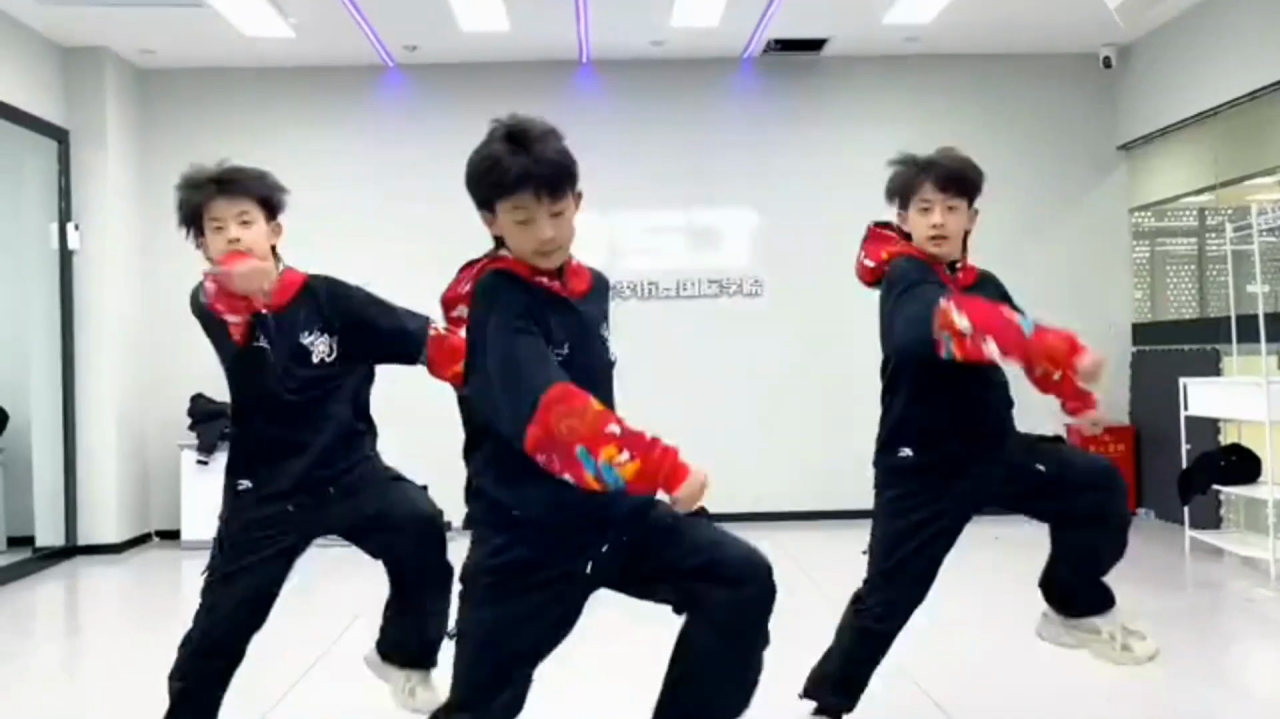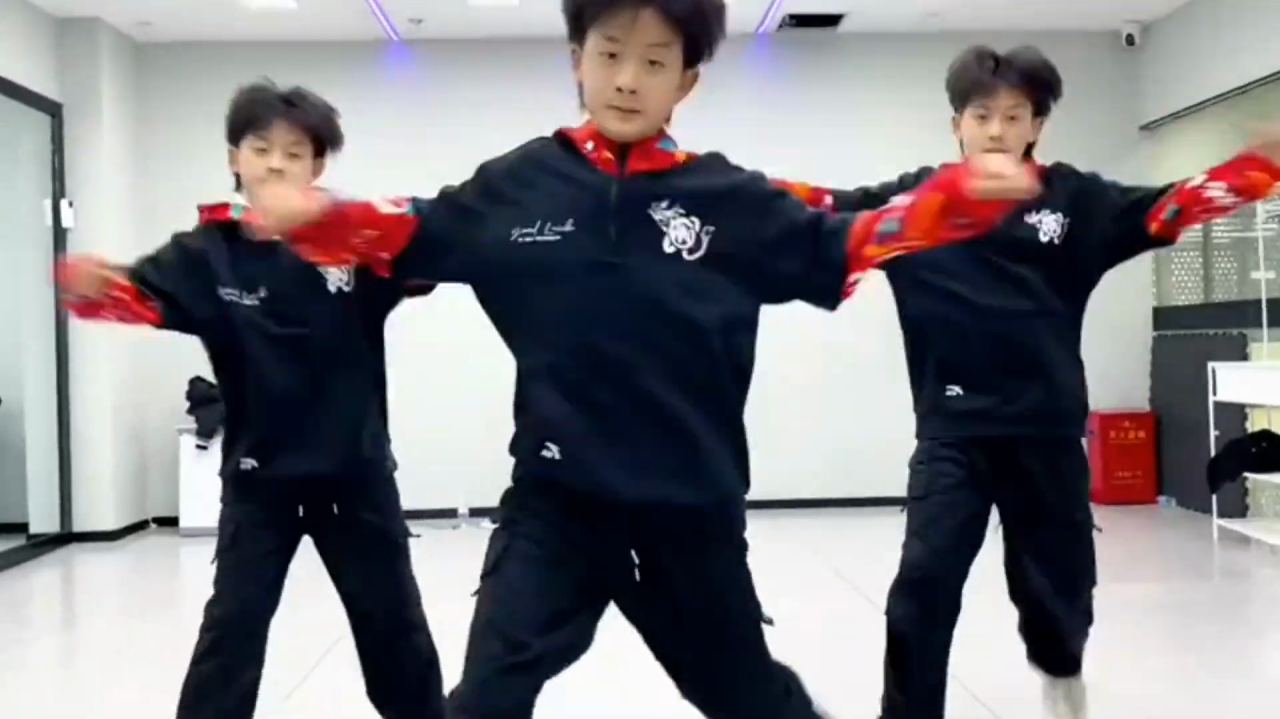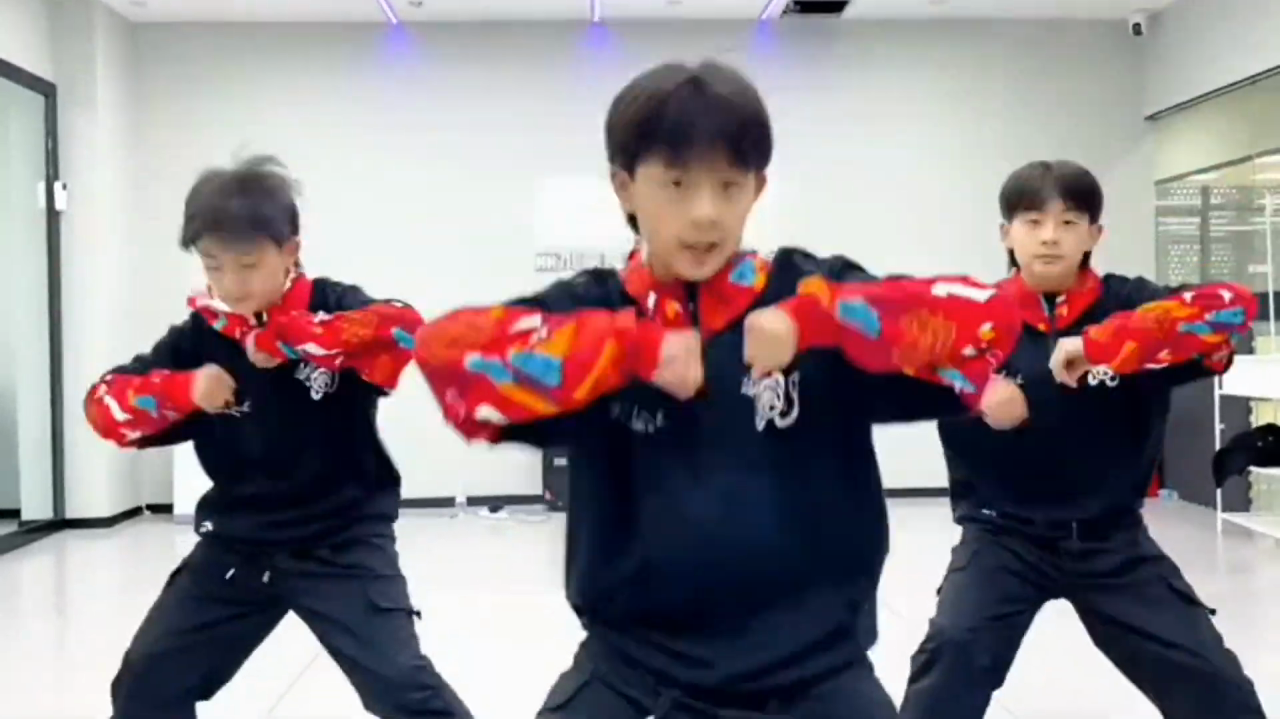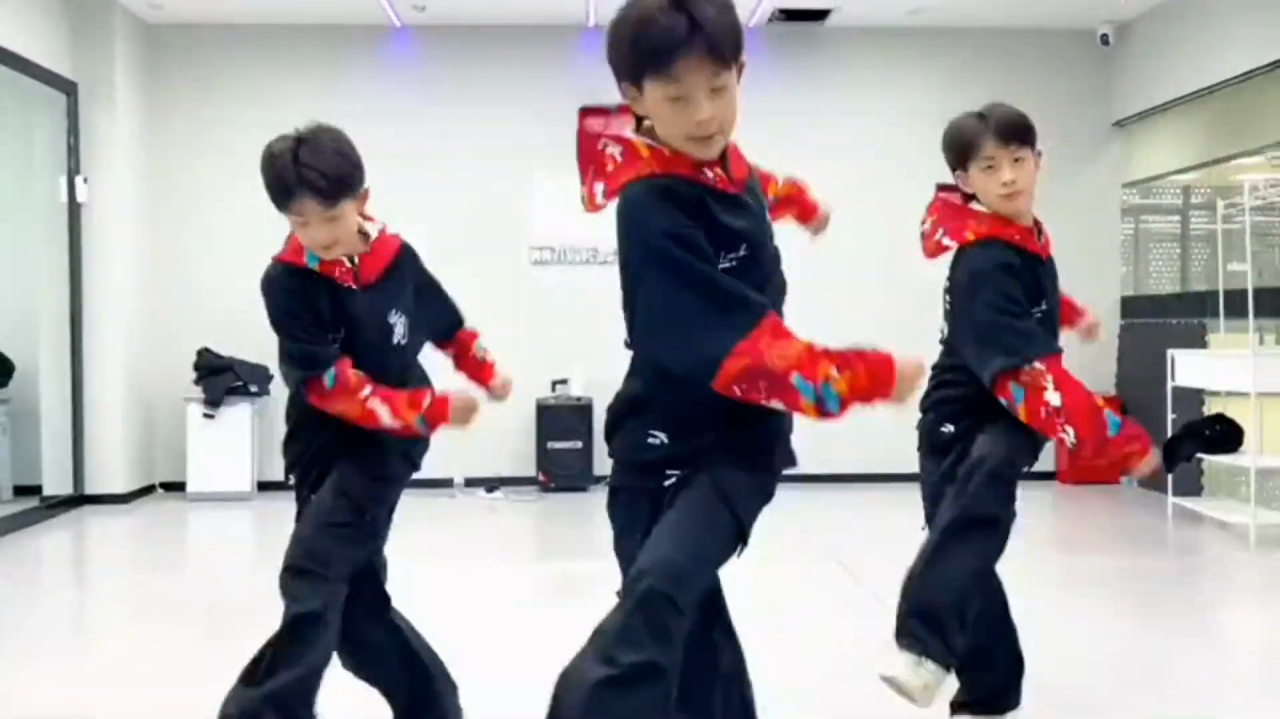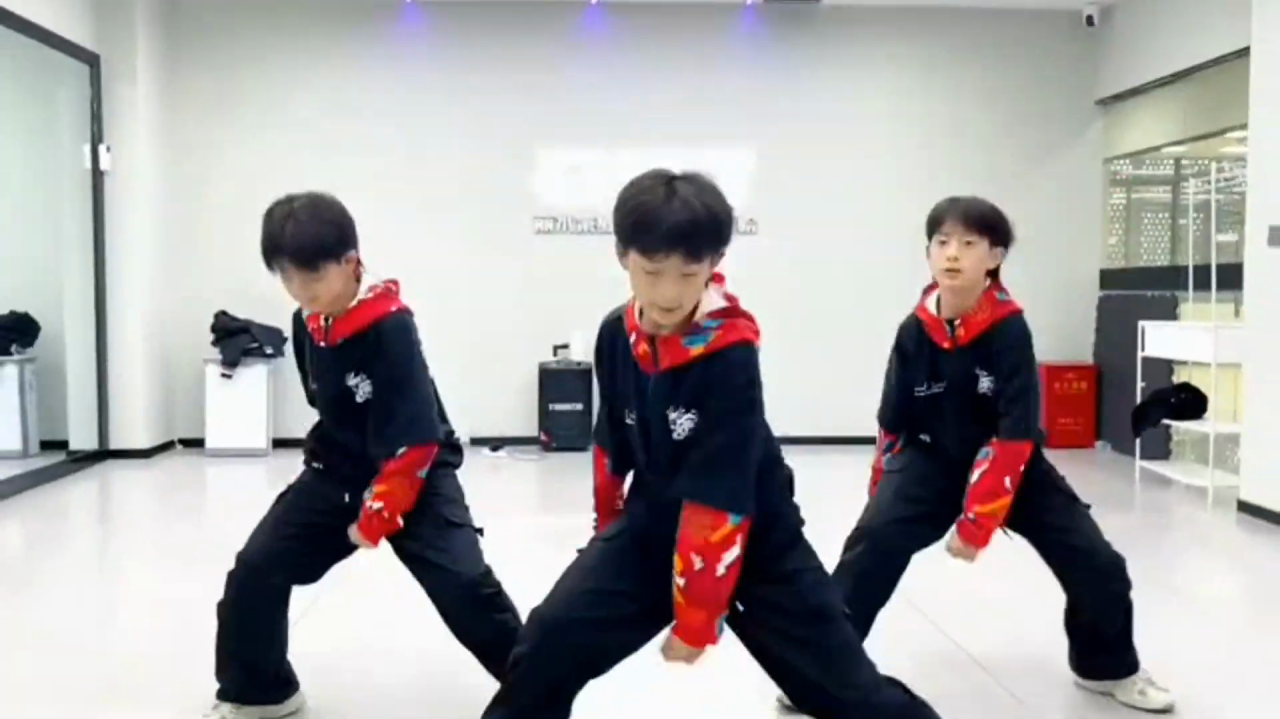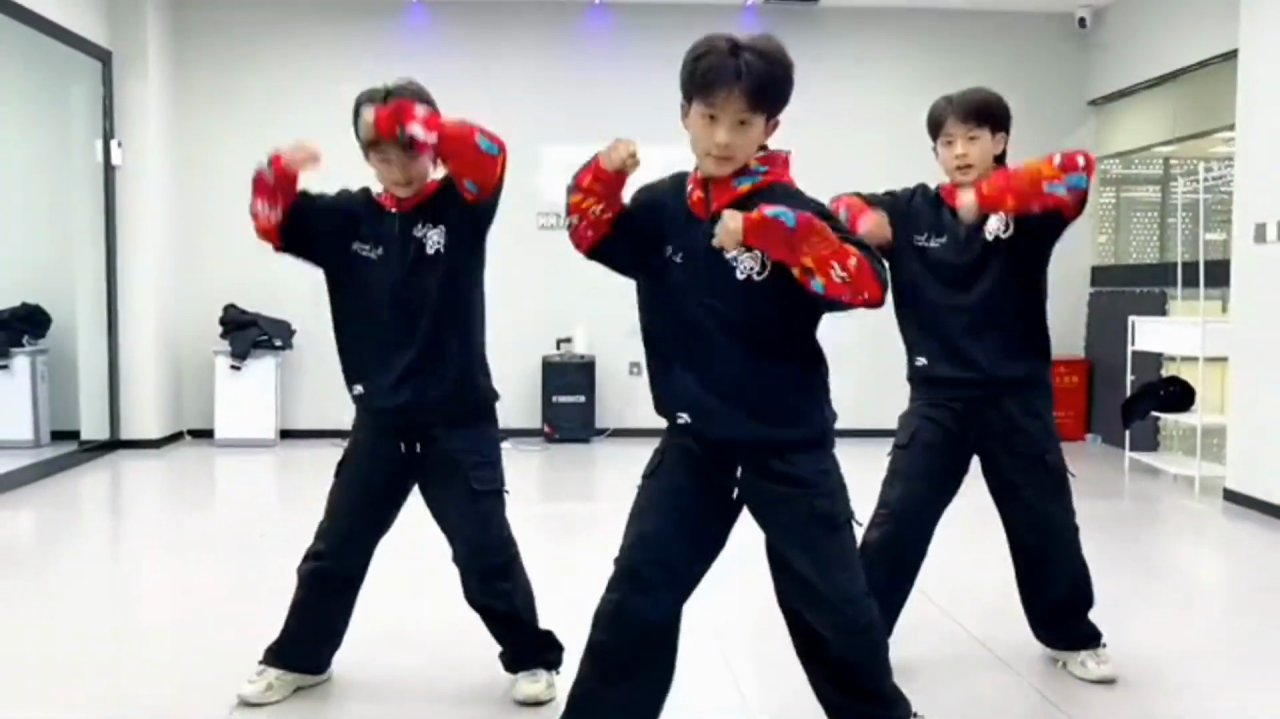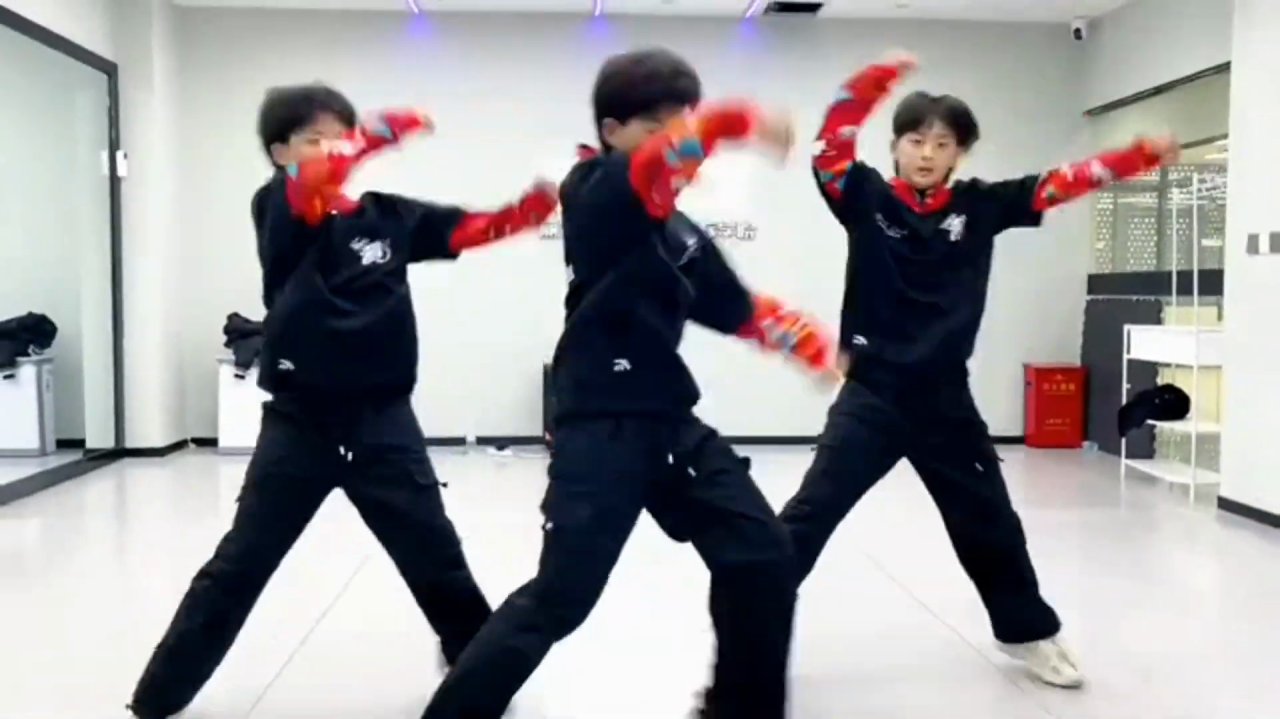
dt=0.4s
person 1, frame 1
left shoulder: (593, 295)
right shoulder: (501, 301)
right elbow: (546, 410)
left wrist: (651, 475)
right wrist: (659, 467)
left hip: (615, 511)
right hip: (525, 534)
left knee: (743, 582)
person 1, frame 2
left shoulder: (721, 192)
right shoulder: (526, 181)
left elbow: (849, 247)
right elbow: (403, 242)
left wrist: (963, 194)
right wrist: (316, 216)
left hip: (690, 514)
right hip: (556, 505)
person 1, frame 3
left shoulder: (814, 298)
right shoulder: (592, 319)
left elbow: (986, 319)
right elbow: (449, 351)
left wrist: (816, 319)
right wrist: (632, 347)
person 1, frame 4
left shoulder: (718, 158)
right shoulder: (652, 210)
right elbow: (729, 353)
left wrist: (791, 196)
right wrist: (869, 376)
left hip: (739, 447)
right hip: (661, 450)
left knee: (663, 590)
right knee: (688, 636)
person 1, frame 5
left shoulder: (729, 362)
right shoulder: (616, 335)
left elbow: (720, 504)
left wrist: (696, 623)
right wrist: (607, 511)
left hip: (750, 544)
right hip: (651, 530)
right knee: (546, 651)
person 1, frame 6
left shoulder: (785, 206)
right shoulder: (664, 201)
left elbow: (866, 285)
right elbow: (591, 232)
left wrist: (765, 226)
right wrist: (603, 174)
left hip: (788, 446)
right hip: (693, 440)
left knee: (834, 605)
right knee: (640, 596)
person 1, frame 7
left shoulder: (679, 228)
right shoulder: (597, 188)
left elbow: (741, 308)
right elbow: (645, 165)
left wrist: (810, 344)
right wrist: (737, 121)
left hip: (668, 422)
right hip: (602, 421)
left knee: (763, 555)
right knee: (560, 593)
person 2, frame 1
left shoulder: (983, 286)
right shoulder: (906, 276)
left elbow: (1019, 332)
right elbow: (955, 323)
left wrist: (1073, 391)
right wrist: (1056, 349)
left hip: (992, 452)
right hip: (917, 469)
left knee: (1098, 485)
right knee: (884, 604)
left ankle: (1077, 609)
person 2, frame 2
left shoulder: (1069, 196)
right shoulder: (922, 194)
left elbow: (1166, 212)
right elbow: (829, 220)
left hip: (1048, 430)
right hip: (954, 429)
left knee: (1061, 585)
right knee: (926, 578)
left ankle: (1057, 662)
person 2, frame 3
left shoulder: (1129, 305)
left elbow: (1229, 308)
left wrist: (1107, 344)
left hip: (1107, 540)
right hip: (1003, 536)
right knee: (952, 656)
person 2, frame 4
left shoulder: (1026, 238)
right shoulder: (981, 264)
right elbow: (1022, 375)
left wrist: (1065, 308)
right wrist: (1122, 442)
left hip: (1016, 420)
right hip: (958, 422)
right knee: (963, 565)
left ankle: (924, 644)
person 2, frame 5
left shoulder: (1008, 332)
right shoulder: (914, 334)
left elbow: (1013, 437)
right elbow: (893, 427)
left wrist: (977, 524)
right wrist: (880, 496)
left hip: (1008, 463)
right hip: (933, 459)
left knee: (1095, 561)
right knee: (874, 542)
left ankle: (1109, 669)
person 2, frame 6
left shoulder: (1031, 202)
right shoulder: (916, 208)
left elbow: (1076, 171)
right elbow: (845, 210)
left wrist: (993, 195)
right wrist: (865, 220)
left hip: (1017, 396)
right hip: (937, 399)
left knee: (1047, 521)
right knee: (900, 518)
left ankle: (1071, 637)
person 2, frame 7
left shoulder: (977, 204)
right shoulder: (868, 199)
left elbow: (1056, 183)
right elbow: (831, 151)
left wrist: (1143, 154)
right wrist: (876, 80)
left hip: (945, 393)
right hip: (872, 393)
left knee: (988, 519)
right knee: (812, 512)
left ankle: (1028, 631)
person 3, frame 1
left shoulder: (327, 297)
right shoulder: (216, 298)
left elbow: (418, 337)
right elbow: (227, 306)
right wrist: (240, 282)
left hip: (347, 475)
right hip: (264, 490)
left knee: (421, 534)
right knee: (221, 625)
left ankle: (403, 656)
person 3, frame 2
right shoulder: (204, 251)
right elbow: (132, 296)
right wrist: (90, 283)
left hip: (356, 473)
right hip: (261, 477)
left knee: (392, 619)
right knee: (234, 629)
person 3, frame 3
left shoulder: (336, 309)
right shoulder: (197, 337)
left elbow: (404, 331)
right elbow: (108, 404)
left wrist: (292, 338)
right wrist: (183, 392)
left hip: (345, 540)
right hip: (241, 546)
person 3, frame 4
left shoulder: (400, 264)
right shoulder: (286, 282)
left elbow: (447, 325)
right elbow: (328, 384)
left wrist: (484, 369)
right wrist: (428, 410)
left hip: (382, 451)
right hip: (322, 454)
left knee: (314, 575)
right knee: (352, 601)
person 3, frame 5
left shoulder: (390, 331)
right shoulder: (306, 328)
left elbow: (413, 441)
left wrist: (378, 517)
right wrist: (332, 494)
left hip: (416, 477)
right hip: (336, 474)
left knee: (465, 583)
right knee: (255, 573)
person 3, frame 6
left shoulder: (457, 202)
right shoulder: (347, 215)
left elbow: (485, 154)
right elbow: (272, 218)
left wrist: (402, 117)
right wrist: (281, 172)
left hip: (457, 418)
right hip: (380, 419)
left knee: (485, 548)
right knee: (338, 545)
left ankle: (532, 657)
right ankle: (297, 658)
person 3, frame 7
left shoulder: (386, 215)
right shoulder: (279, 208)
left elbow: (466, 228)
right elbow: (313, 186)
left wrist: (533, 206)
right wrist: (386, 130)
left hip: (382, 419)
right hip: (299, 423)
left knee: (432, 547)
right knee: (241, 560)
